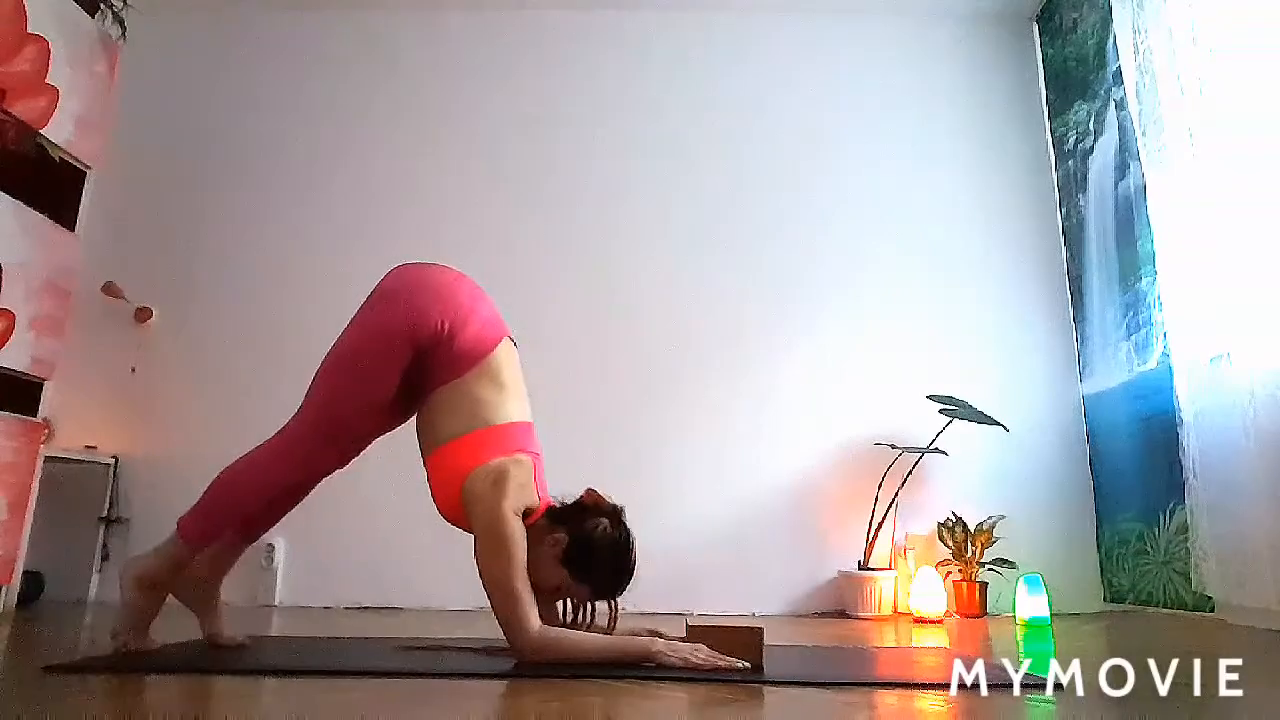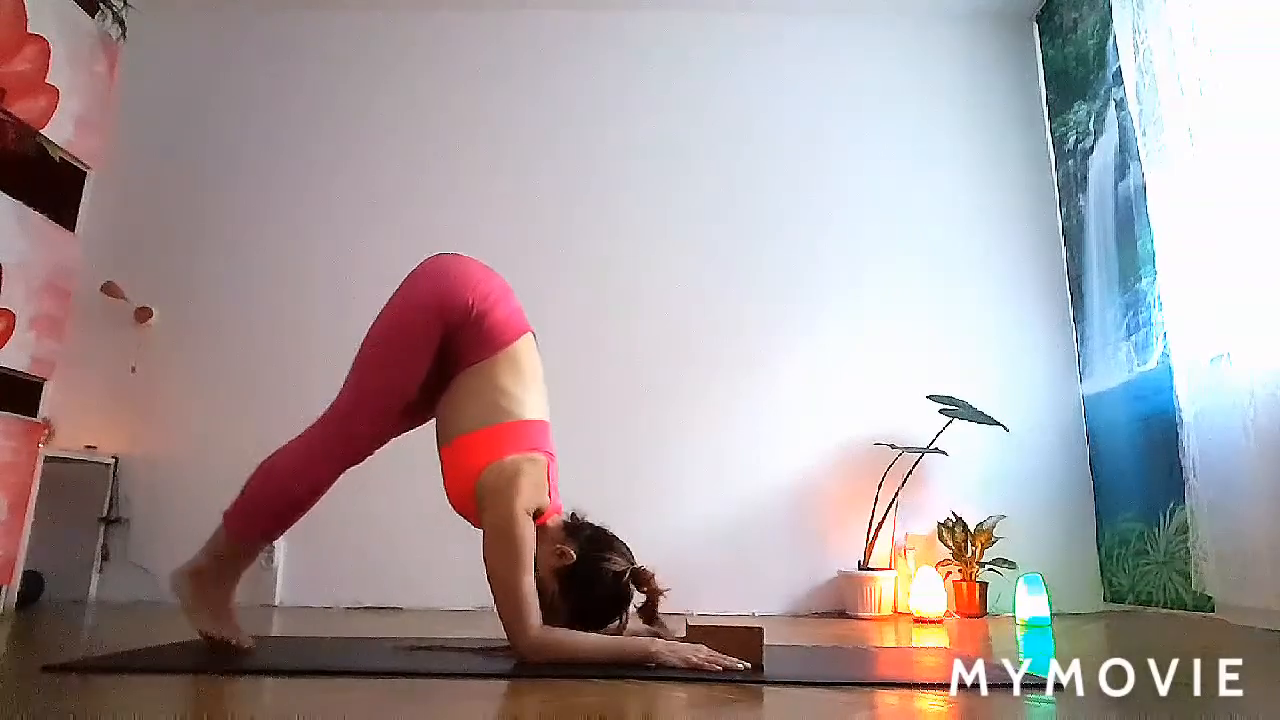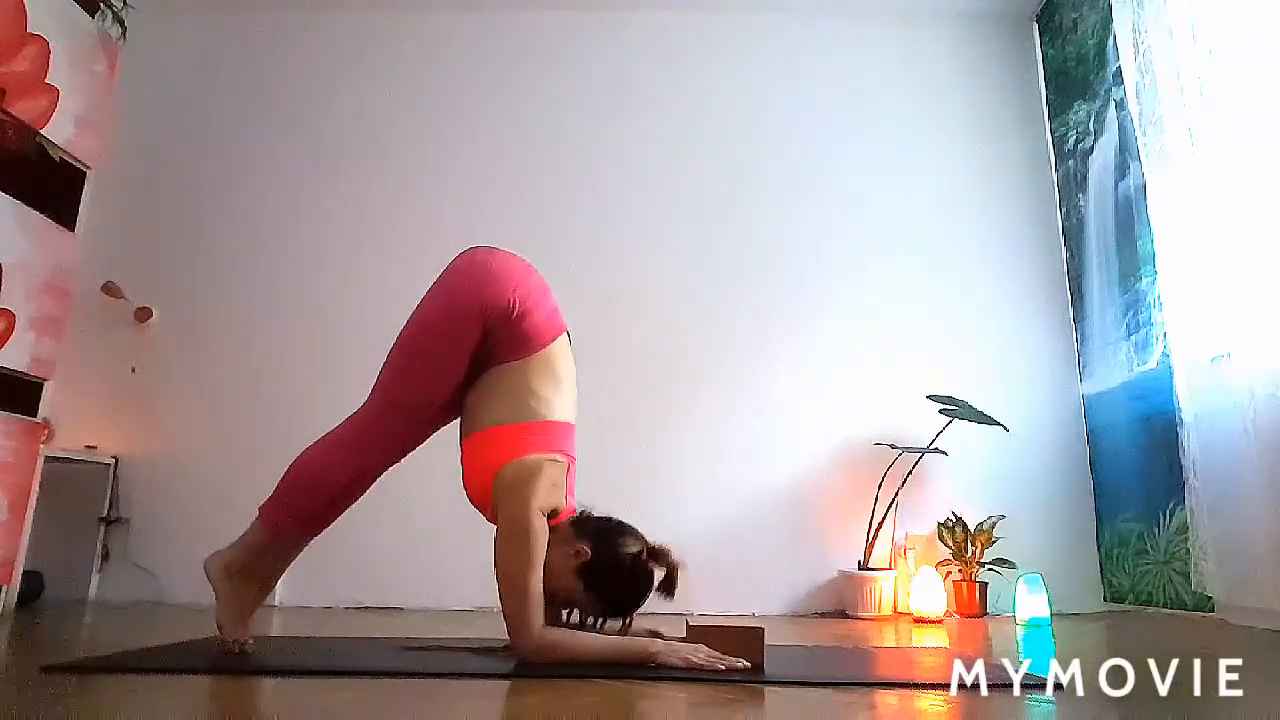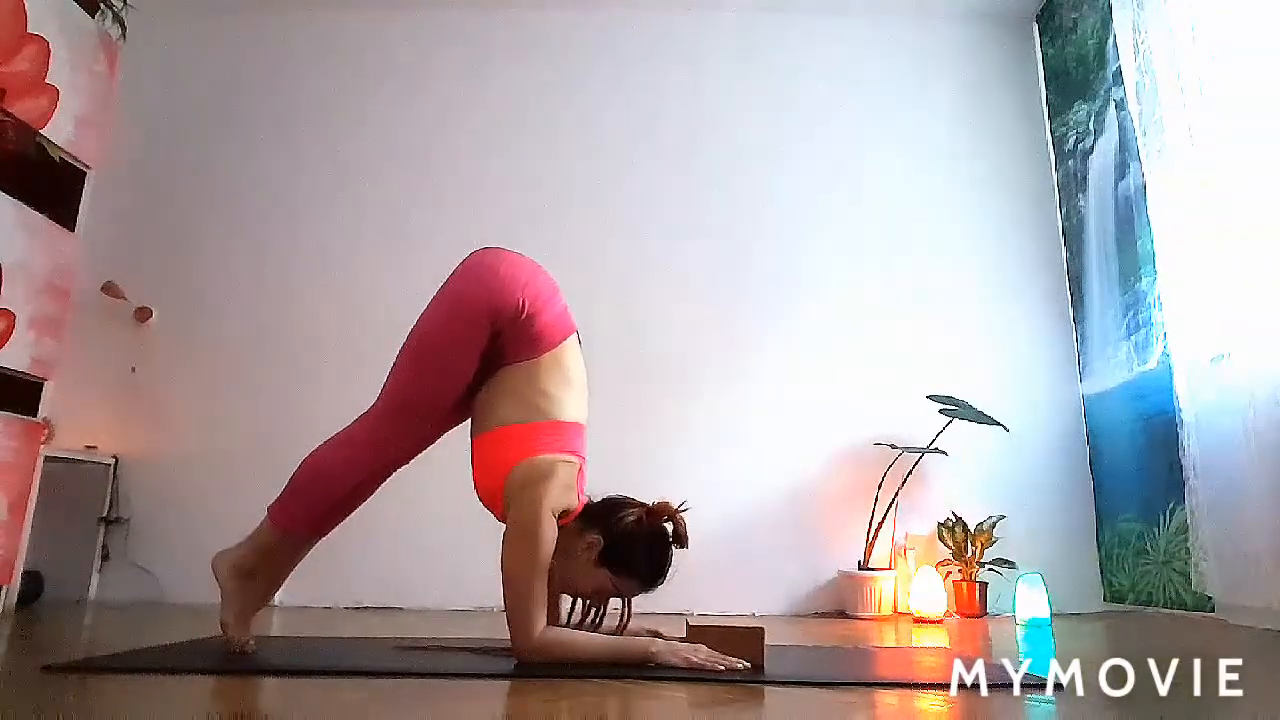
dt=0.7s
person 1, frame 1
left shoulder: (528, 505)
right shoulder: (503, 500)
left elbow: (537, 624)
right elbow: (528, 641)
left wrist: (627, 637)
right wrist: (647, 647)
left hip: (441, 323)
right hip: (421, 308)
left knee: (321, 455)
right knee: (304, 450)
left ankle: (204, 576)
right ankle: (159, 568)
person 1, frame 2
right shoulder: (514, 499)
right elbow: (530, 641)
left wrist: (632, 632)
right wrist: (648, 646)
left hip: (464, 324)
right hip: (452, 301)
left knee: (345, 446)
right knee: (339, 439)
left ankle: (221, 575)
right ankle: (207, 570)
person 1, frame 3
right shoulder: (531, 499)
right elbow: (529, 642)
left wrist: (628, 634)
right wrist: (648, 649)
left hip: (503, 311)
left knee: (377, 444)
right knee: (373, 438)
left ankle: (255, 572)
right ankle: (242, 561)
person 1, frame 4
right shoulder: (544, 496)
right elbow: (529, 642)
left wrist: (621, 634)
right wrist: (649, 649)
left hip: (512, 316)
left knee: (390, 445)
right knee: (385, 436)
right ankle: (251, 561)
